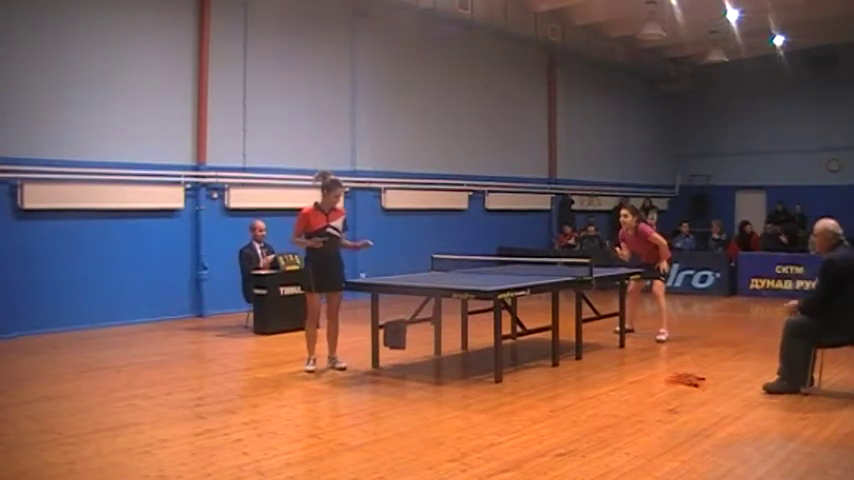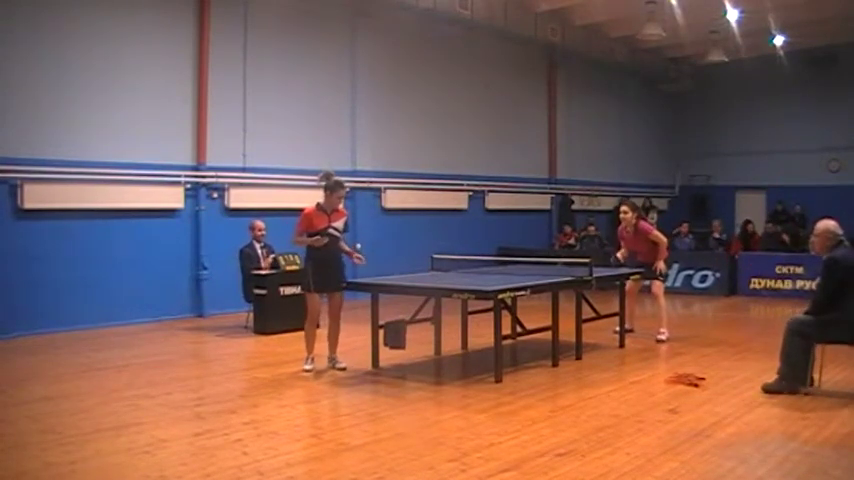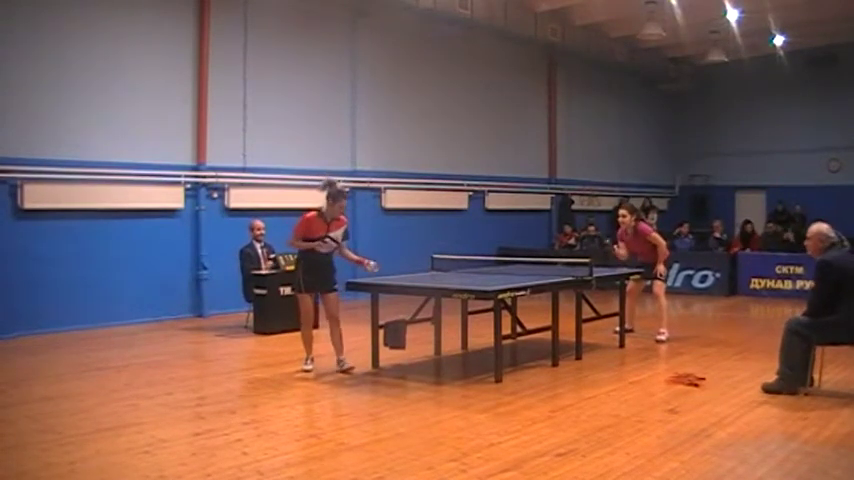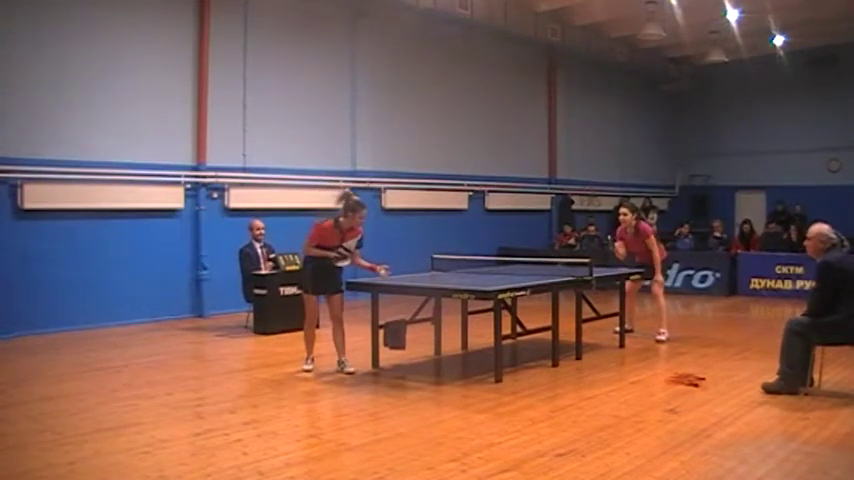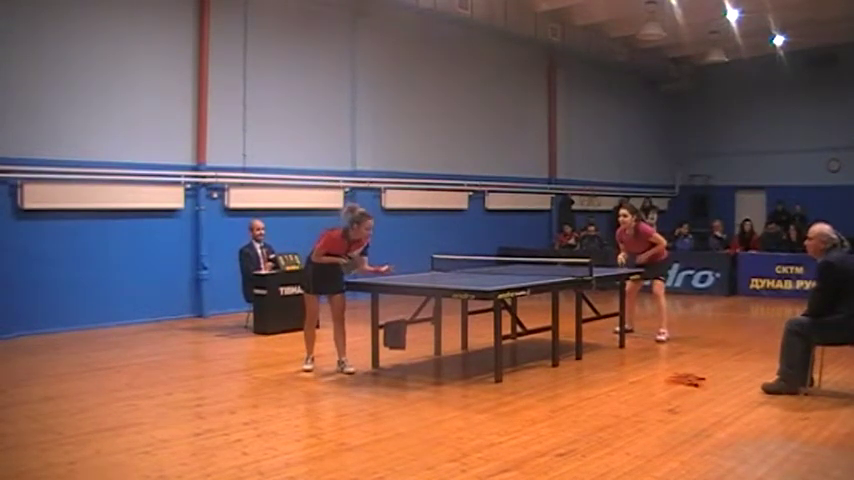
dt=0.5s
person 1, frame 1
left shoulder: (340, 214)
right shoulder: (307, 214)
right elbow: (295, 239)
left wrist: (357, 245)
right wrist: (310, 243)
left hip: (335, 267)
right hip: (315, 268)
left knee: (333, 316)
right knee: (313, 316)
left ankle: (333, 356)
right ankle: (311, 357)
person 1, frame 2
left shoulder: (342, 215)
right shoulder: (310, 214)
right elbow: (297, 239)
left wrist: (352, 253)
right wrist: (312, 240)
left hip: (336, 268)
right hip: (315, 269)
left knee: (335, 317)
right knee: (313, 317)
left ankle: (332, 357)
right ankle: (309, 357)
person 1, frame 3
left shoulder: (342, 223)
right shoulder: (309, 219)
left elbow: (343, 250)
right elbow: (293, 242)
left wrist: (362, 261)
right wrist: (313, 245)
left hip: (327, 272)
right hip: (307, 272)
left knee: (334, 317)
right knee: (307, 319)
left ankle: (341, 359)
right ankle: (309, 357)
person 1, frame 4
left shoulder: (357, 232)
right shoulder: (324, 227)
left elbow: (356, 259)
right elbow: (306, 249)
left wrist: (375, 268)
right wrist: (329, 253)
left hip: (334, 274)
right hip: (314, 273)
left knee: (338, 318)
right knee: (311, 319)
left ankle: (342, 360)
right ankle: (309, 357)
person 1, frame 5
left shoulder: (363, 241)
right shoulder: (333, 236)
left elbow: (362, 266)
right elbow: (315, 257)
left wrist: (379, 270)
right wrist: (338, 259)
left hip: (335, 275)
right hip: (316, 274)
left knee: (339, 318)
right knee: (312, 319)
left ankle: (342, 360)
right ankle: (309, 357)
person 2, frame 1
left shoulder: (833, 260)
left elbow: (820, 296)
left wrist: (799, 305)
right wrist: (806, 304)
left knee: (794, 326)
right knee: (803, 323)
left ankle: (790, 380)
right ankle: (800, 377)
person 2, frame 2
left shoulder: (834, 259)
left elbow: (823, 297)
left wrist: (807, 314)
right wrist: (809, 314)
left knee: (796, 325)
right knee: (803, 324)
left ankle: (789, 380)
right ankle: (800, 377)
person 2, frame 3
left shoulder: (826, 261)
left elbow: (818, 301)
left wrist: (805, 315)
right wrist: (807, 315)
left knee: (795, 326)
right knee: (803, 324)
left ankle: (788, 381)
right ankle: (801, 377)
person 2, frame 4
left shoulder: (827, 263)
left elbow: (818, 304)
left wrist: (804, 316)
right wrist: (807, 316)
left knee: (795, 326)
right knee: (803, 324)
left ankle: (788, 381)
right ankle: (801, 376)
person 2, frame 5
left shoulder: (828, 263)
left elbow: (819, 304)
left wrist: (805, 316)
right wrist: (807, 315)
left knee: (795, 326)
right knee: (804, 324)
left ankle: (788, 381)
right ankle: (801, 377)
person 3, frame 1
left shoulder: (642, 229)
right shoulder: (623, 233)
left elbow: (663, 243)
right elbow: (627, 256)
left wrist: (663, 260)
right wrist: (620, 253)
left hip: (659, 262)
right hip: (645, 262)
left knee: (657, 292)
right knee: (631, 291)
left ankle: (664, 330)
right ankle: (629, 324)
person 3, frame 2
left shoulder: (643, 227)
right shoulder: (622, 230)
left elbow: (663, 241)
right elbow: (626, 249)
left wrist: (660, 260)
right wrist: (620, 254)
left hip: (656, 261)
right hip: (641, 261)
left knee: (657, 292)
right knee: (629, 290)
left ankle: (664, 330)
right ankle: (628, 325)
person 3, frame 3
left shoulder: (642, 229)
right shoulder: (622, 233)
left elbow: (662, 244)
right elbow: (624, 255)
left wrist: (660, 263)
right wrist: (616, 251)
left hip: (659, 261)
right hip: (644, 262)
left knee: (658, 292)
right knee: (630, 291)
left ankle: (664, 330)
right ankle: (629, 325)
person 3, frame 4
left shoulder: (643, 228)
right shoulder: (620, 232)
left elbow: (655, 251)
right elbow: (622, 255)
left wrist: (658, 273)
right wrist: (615, 248)
left hip: (657, 261)
right hip: (642, 262)
left knee: (657, 292)
right knee: (628, 291)
left ankle: (663, 330)
right ankle: (628, 325)
person 3, frame 5
left shoulder: (643, 229)
right shoulder: (620, 233)
left elbow: (663, 243)
right elbow: (625, 251)
left wrist: (646, 255)
right wrist: (622, 256)
left hip: (658, 261)
right hip: (641, 262)
left knee: (658, 292)
right knee: (629, 291)
left ankle: (664, 330)
right ankle: (628, 325)
